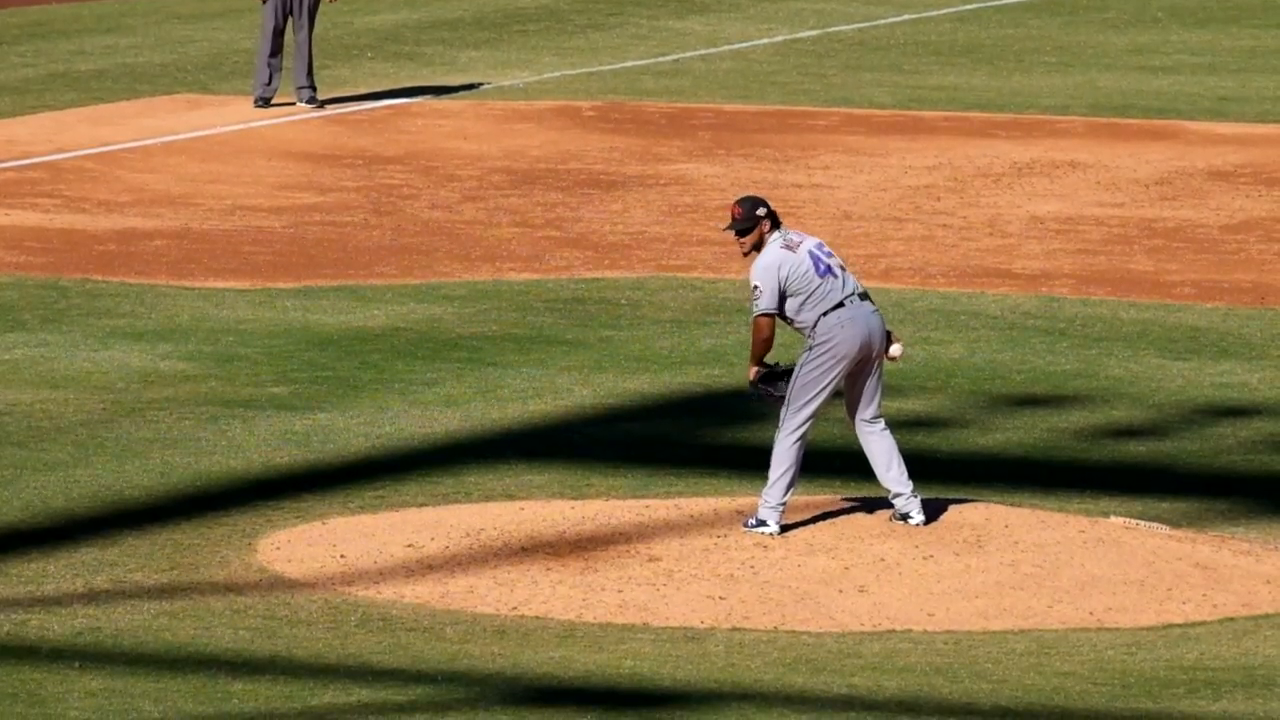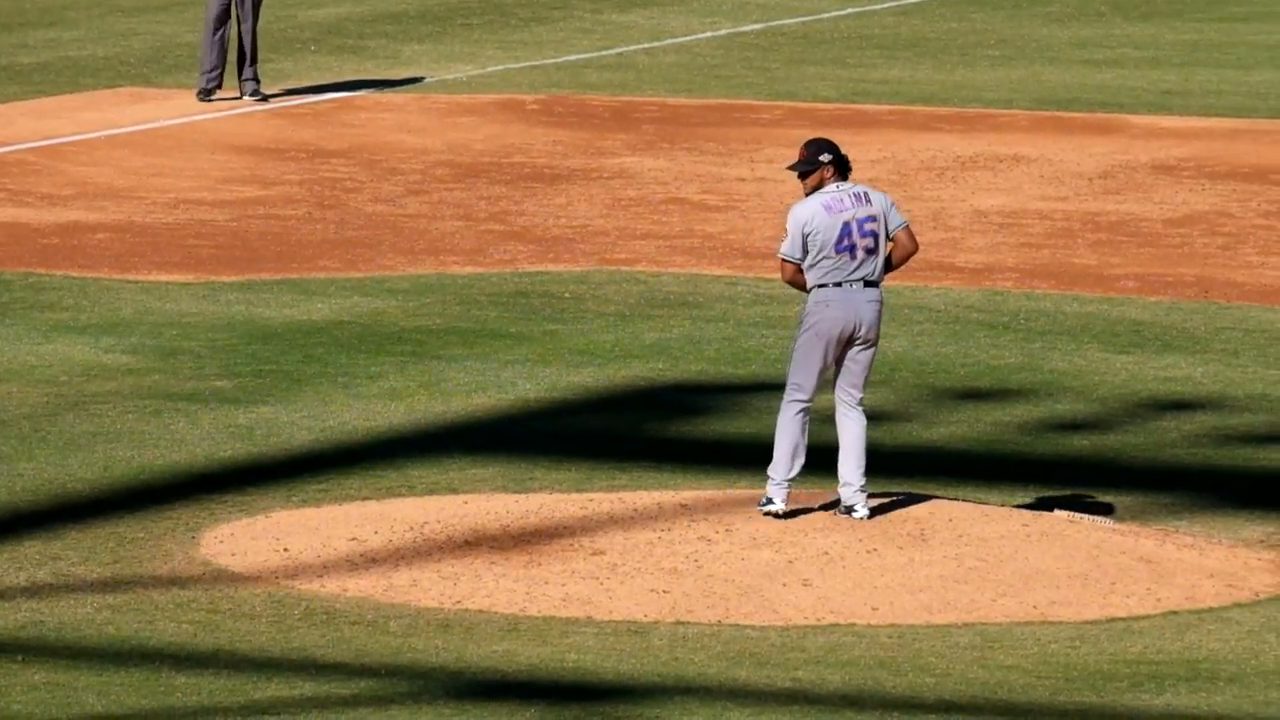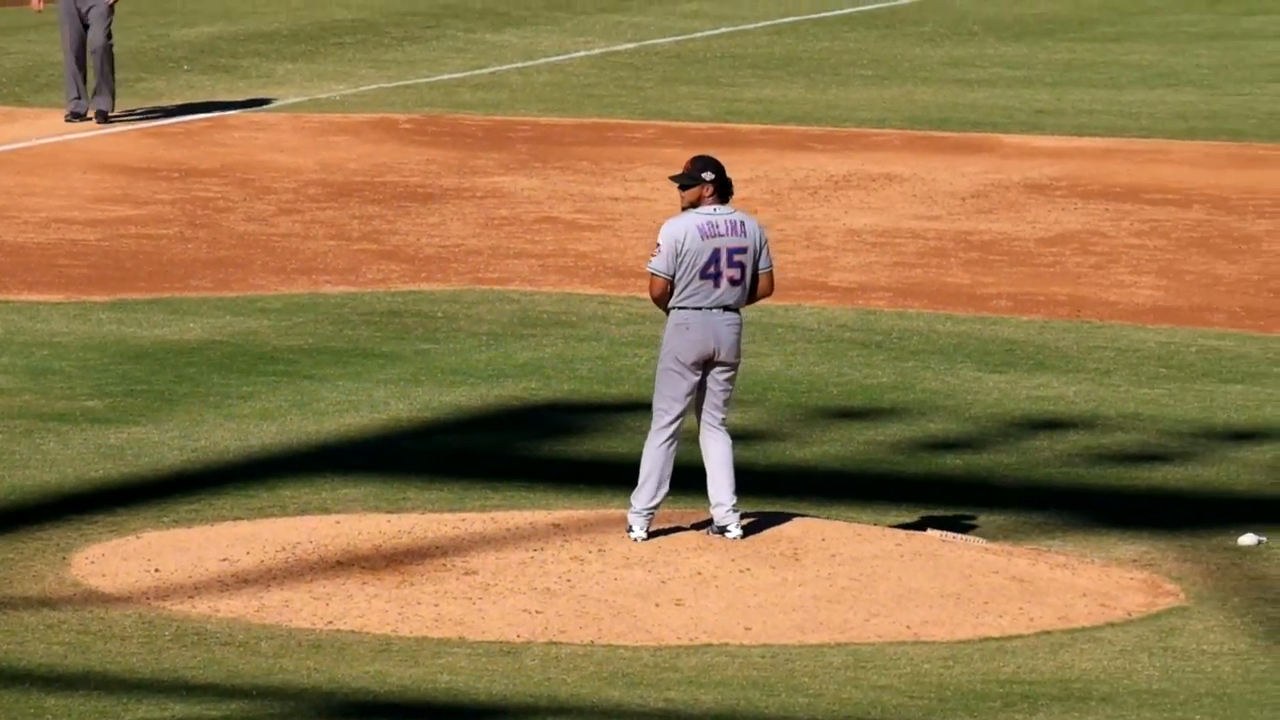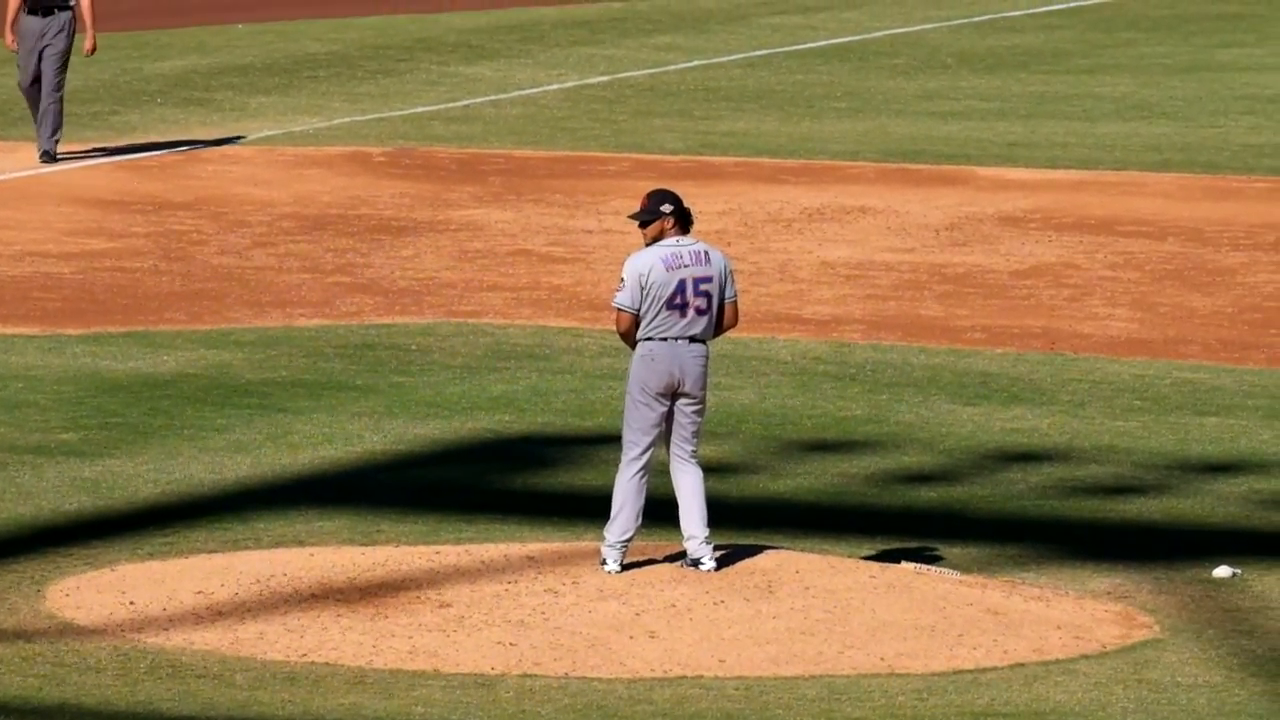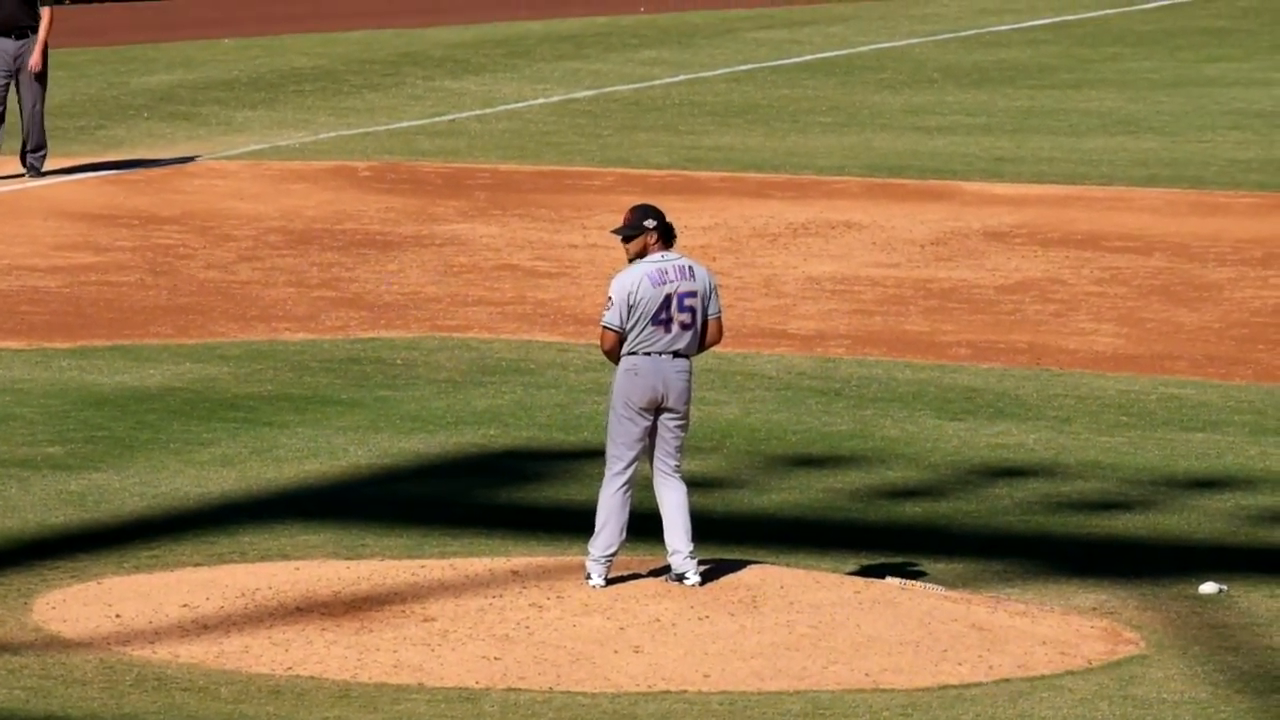
dt=0.7s
person 1, frame 1
left shoulder: (765, 263)
right shoulder: (804, 238)
left elbow: (764, 329)
right elbow: (849, 279)
left wrist: (755, 365)
right wrist: (880, 326)
left hip: (835, 331)
right hip: (870, 320)
left knee: (793, 423)
right knee: (869, 420)
left ankle: (769, 513)
right ankle: (907, 504)
person 1, frame 2
left shoulder: (803, 210)
right shoulder: (877, 199)
left elbow: (789, 274)
right elbow: (908, 245)
right wrist: (874, 274)
left hip: (826, 305)
right hip: (869, 304)
left knee: (796, 399)
right knee: (850, 402)
left ankle: (778, 489)
right ankle: (854, 497)
person 1, frame 3
left shoulder: (677, 227)
right shoulder: (751, 228)
left elbow: (657, 289)
right elbow: (765, 287)
left wrist: (675, 310)
left hip: (687, 327)
right hip: (729, 328)
left knee: (665, 424)
right knee: (715, 424)
left ankle: (640, 517)
right ankle: (727, 516)
person 1, frame 4
left shoulder: (642, 261)
right shoulder: (716, 259)
left elbow: (624, 325)
right elbow: (729, 318)
left wrist: (642, 346)
left hip: (653, 358)
right hip: (696, 359)
left knee: (635, 456)
right knee: (685, 456)
left ankle: (614, 551)
right ankle: (700, 549)
person 1, frame 5
left shoulder: (629, 278)
right shoulder: (701, 275)
left elbow: (609, 343)
right elbow: (714, 334)
left wrist: (627, 362)
left hip: (637, 374)
right hip: (679, 375)
left knee: (618, 471)
right knee: (669, 471)
left ankle: (599, 565)
right ankle: (684, 564)
